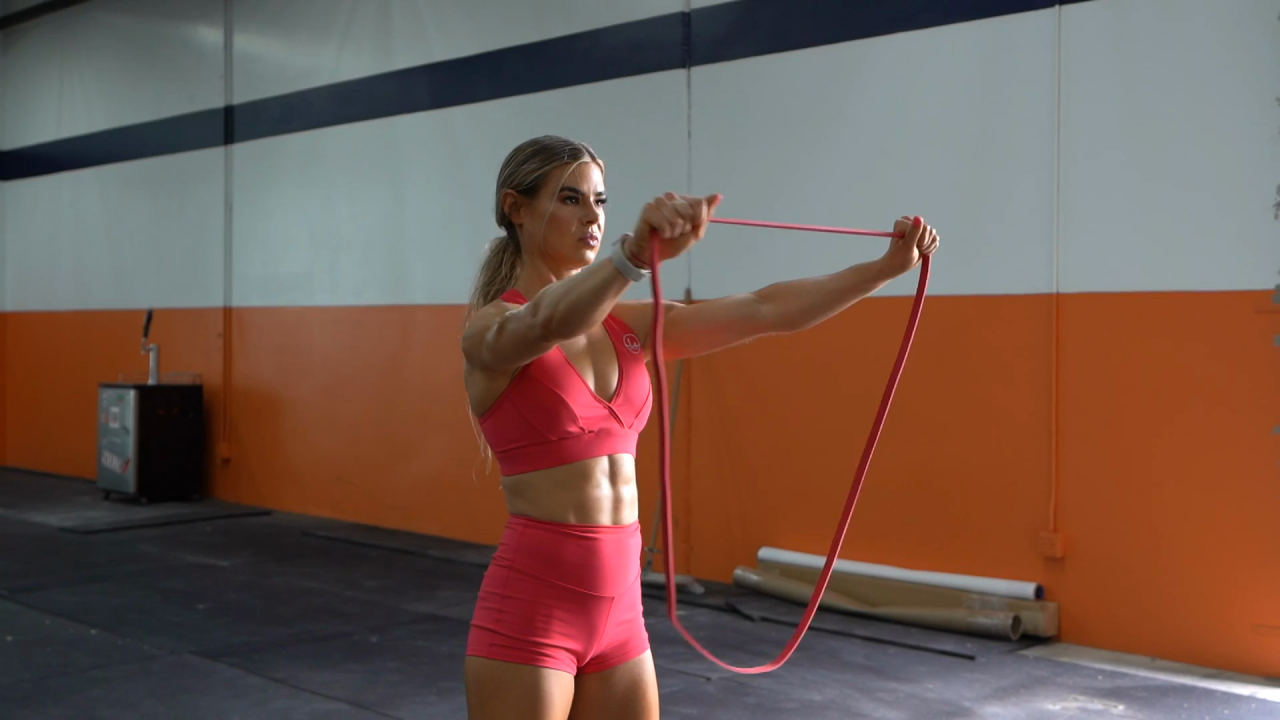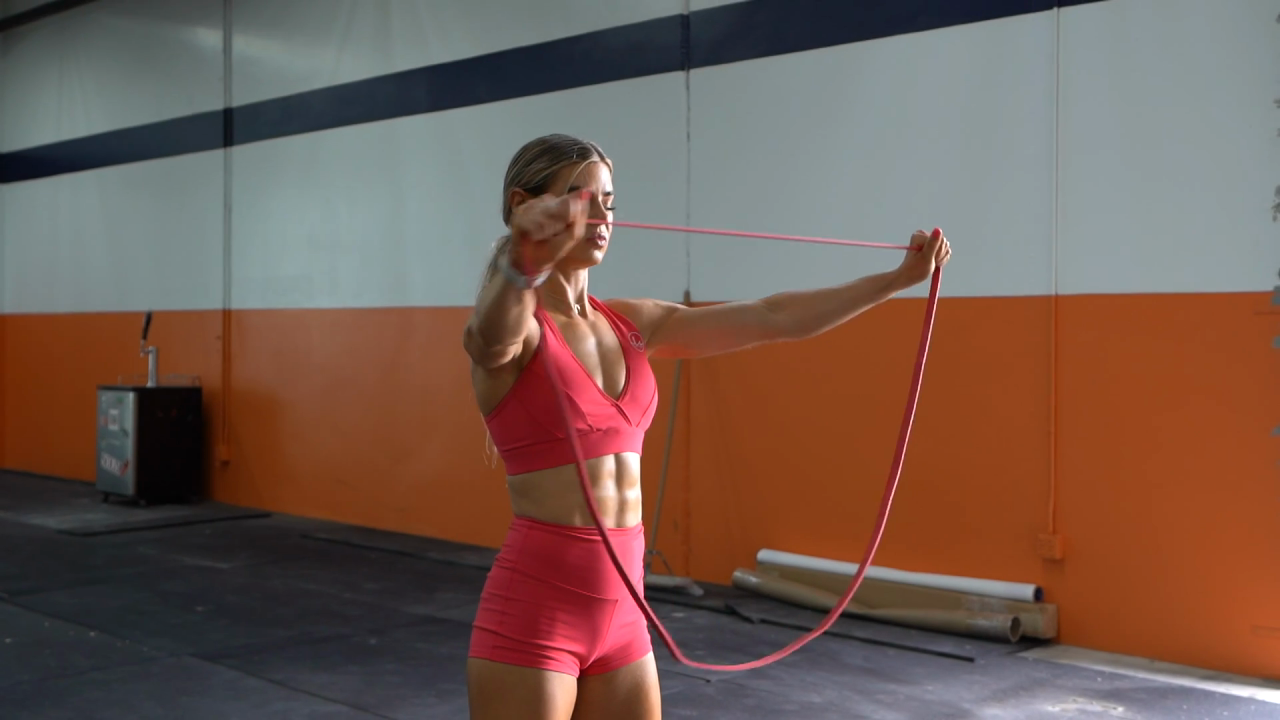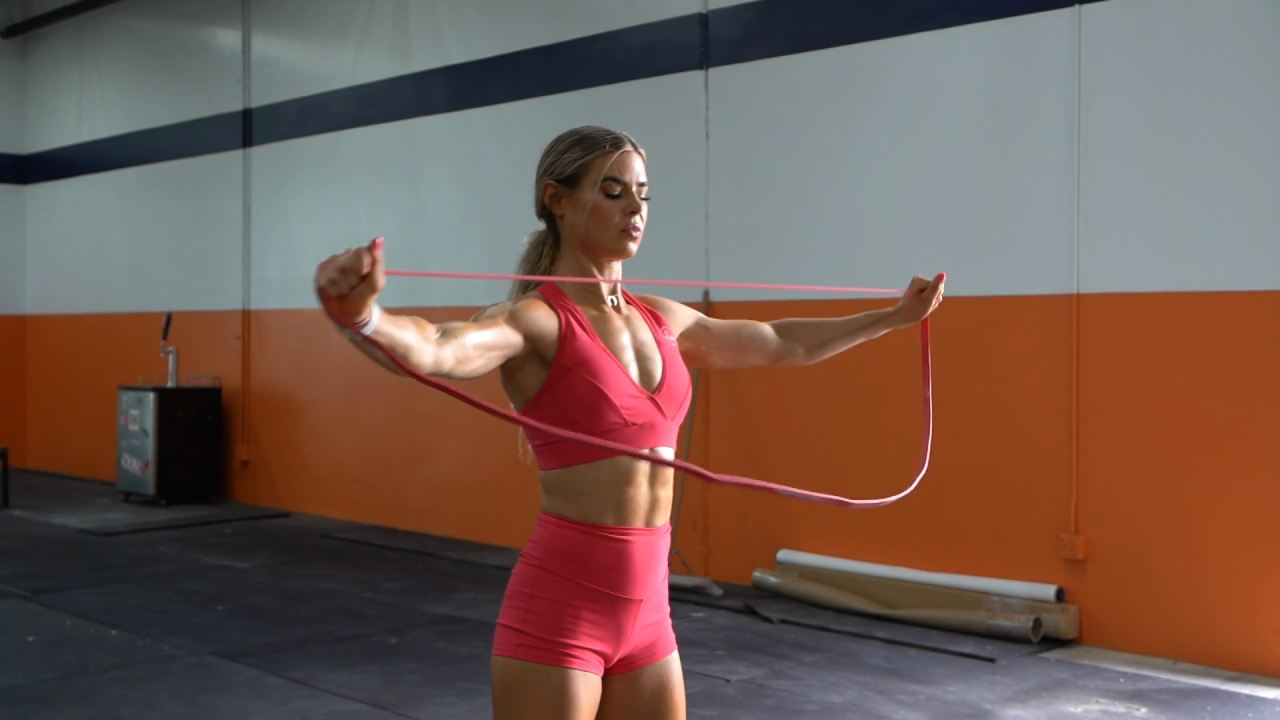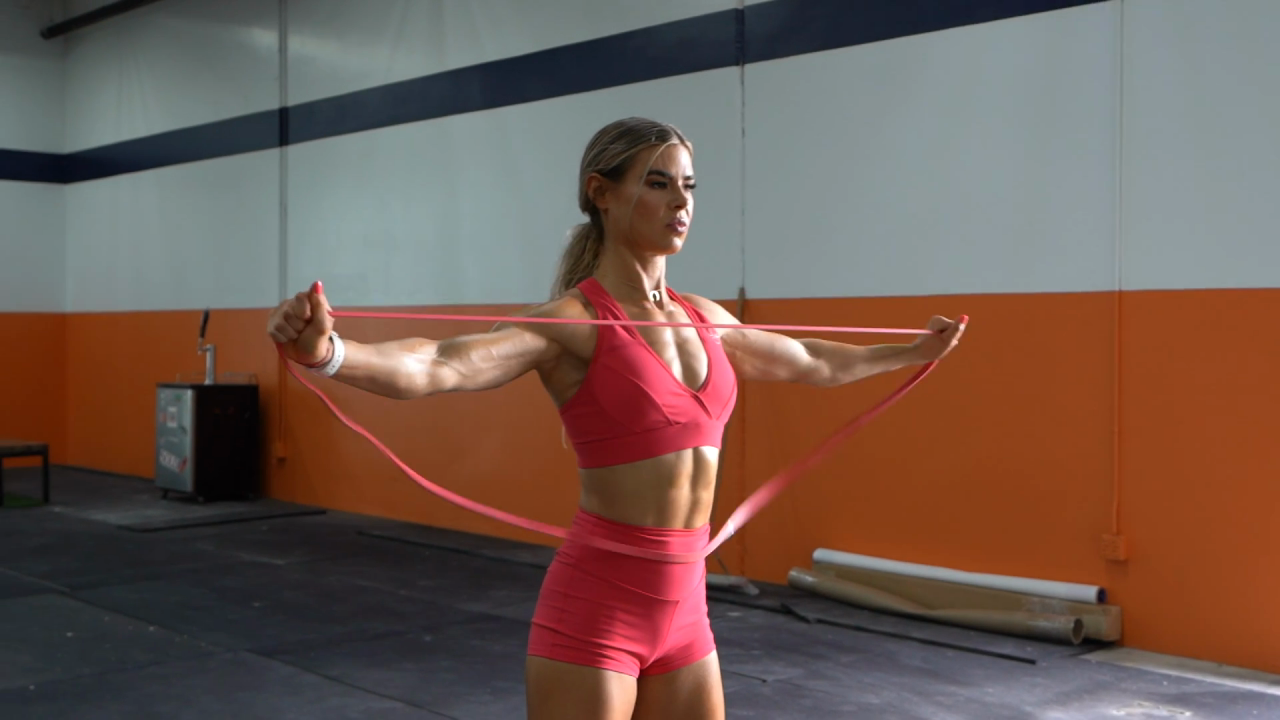
dt=0.3s
person 1, frame 1
left shoulder: (626, 324)
right shoulder: (493, 327)
left elbow: (765, 311)
right elbow: (549, 325)
left wrist: (888, 265)
right wrist: (636, 253)
left hip: (615, 611)
right hip: (528, 614)
person 1, frame 2
left shoulder: (628, 323)
right shoulder: (512, 324)
left elbow: (771, 318)
right elbow: (493, 337)
left wrist: (899, 279)
right wrist: (525, 265)
left hip: (616, 612)
right hip: (529, 616)
person 1, frame 3
left shoulder: (656, 319)
right shoulder: (532, 320)
left elbow: (782, 345)
right elbow: (431, 351)
left wrist: (895, 315)
right wrist: (359, 316)
left hip: (645, 609)
right hip: (556, 610)
person 1, frame 4
left shoulder: (700, 318)
right shoulder: (568, 321)
left elbow: (807, 363)
right elbow: (435, 367)
left wrist: (914, 351)
right wrist: (325, 353)
left hip: (681, 610)
right hip: (592, 612)
